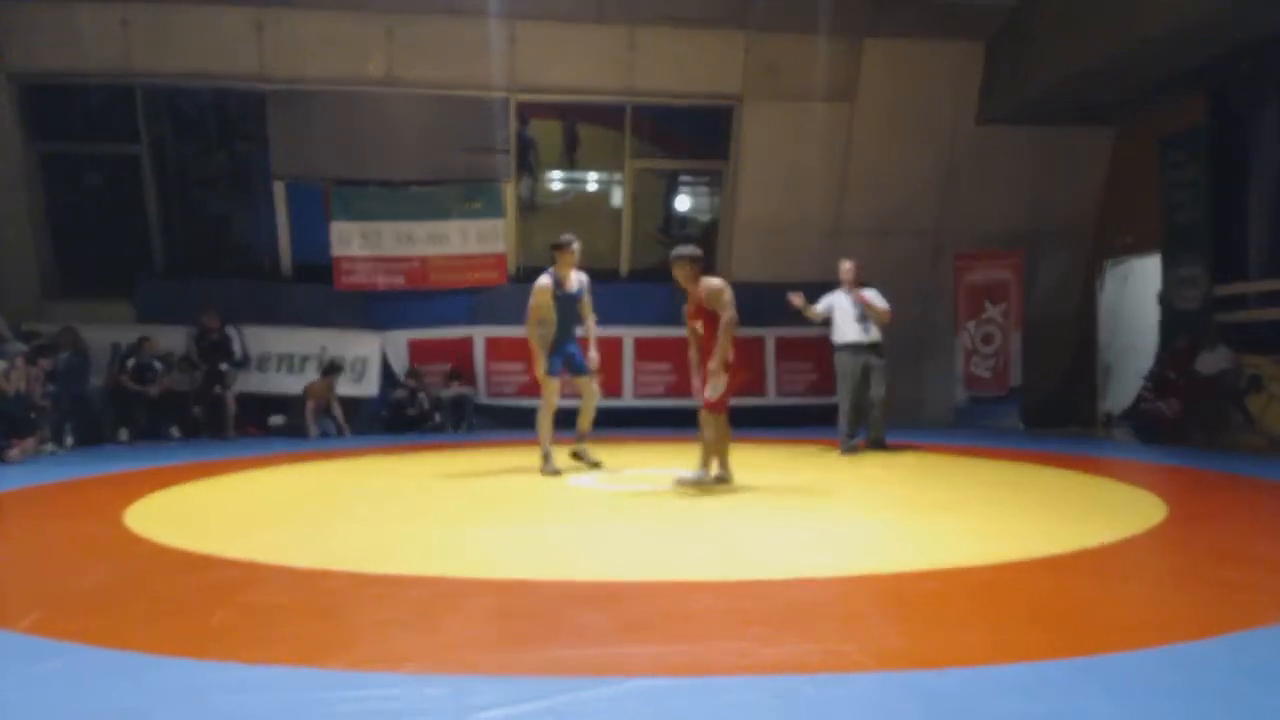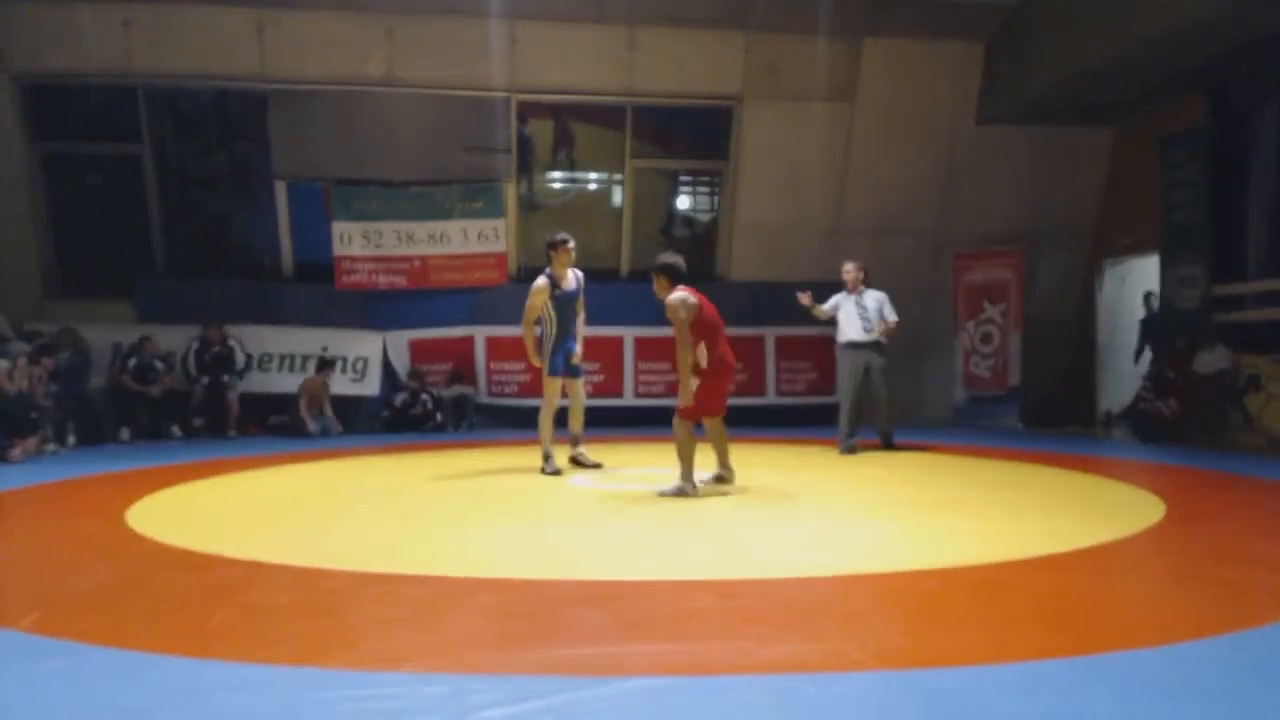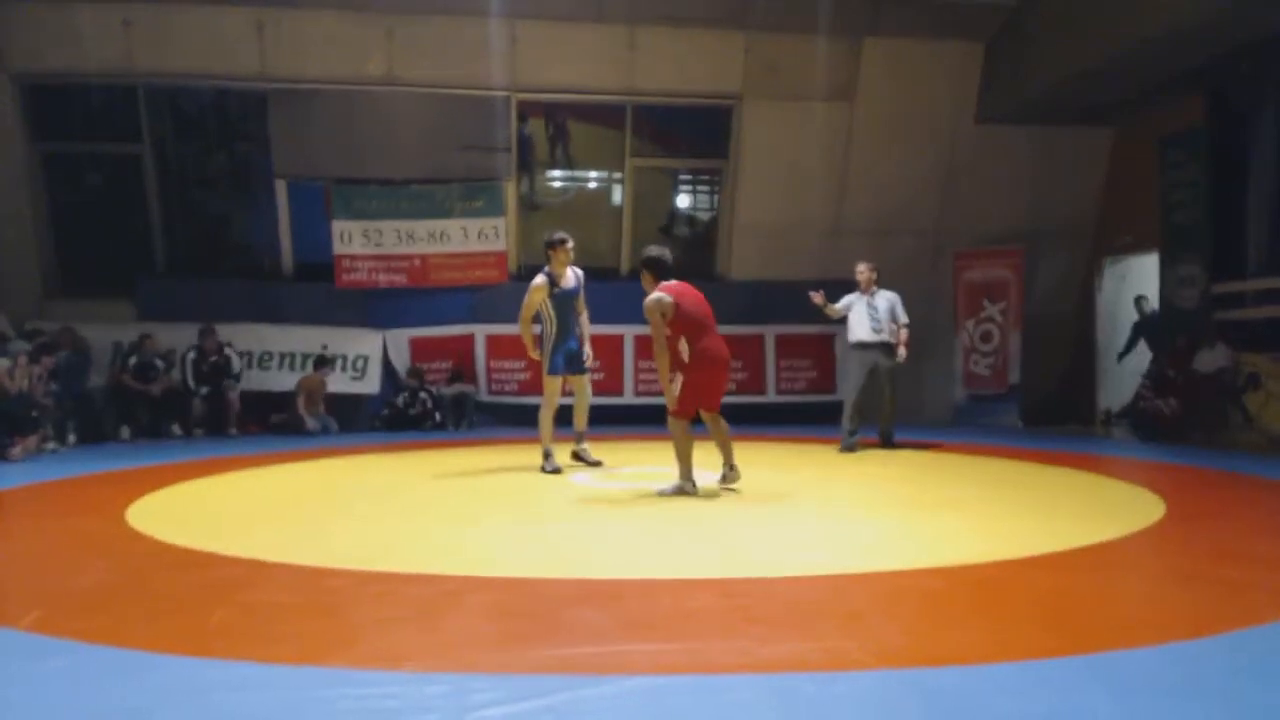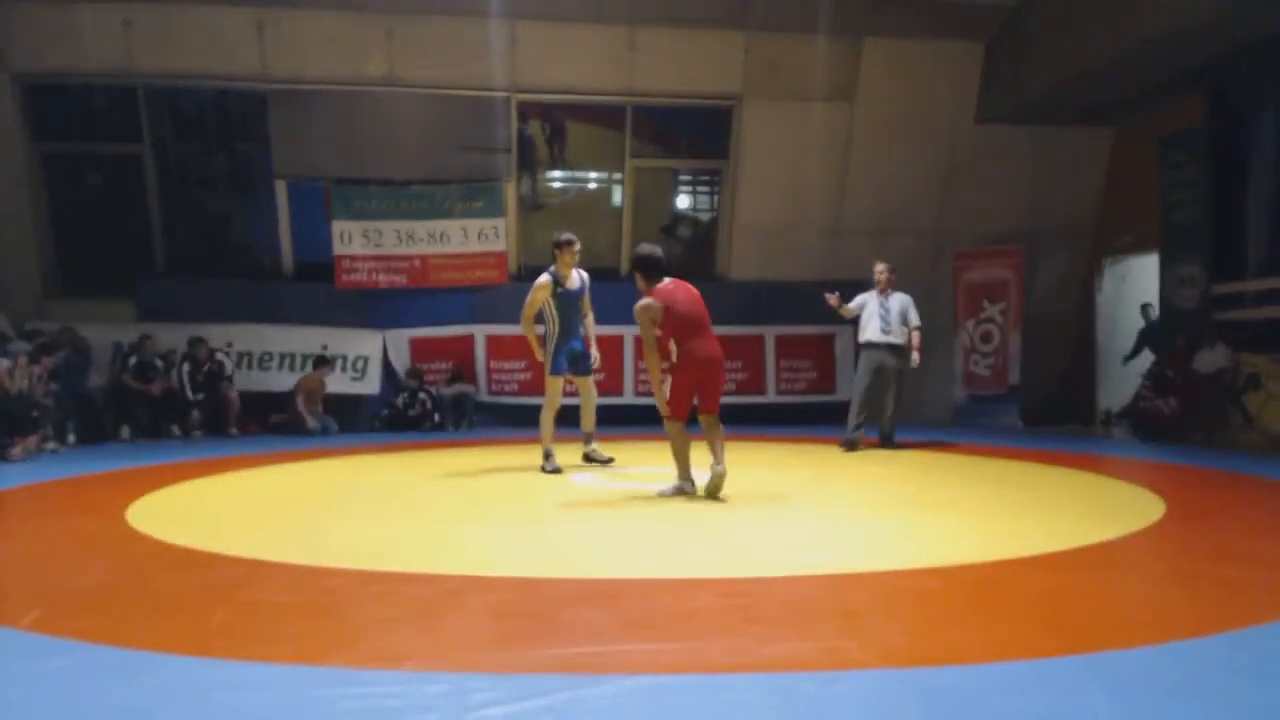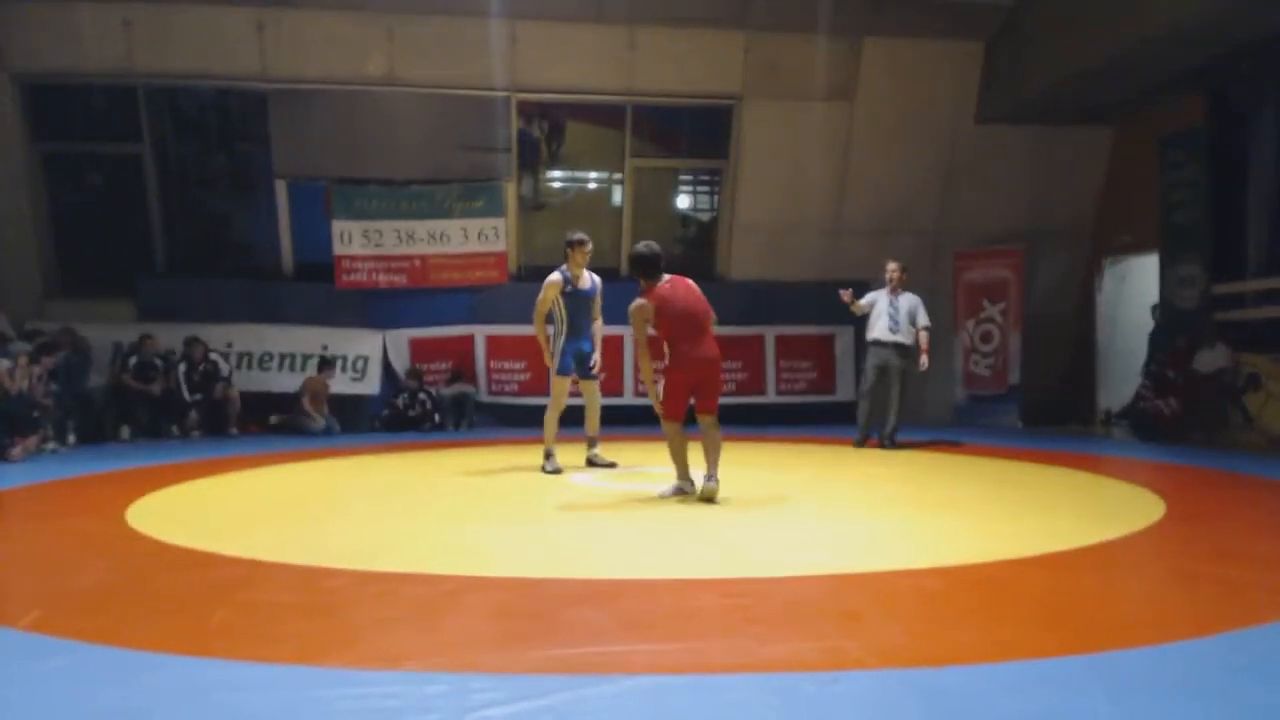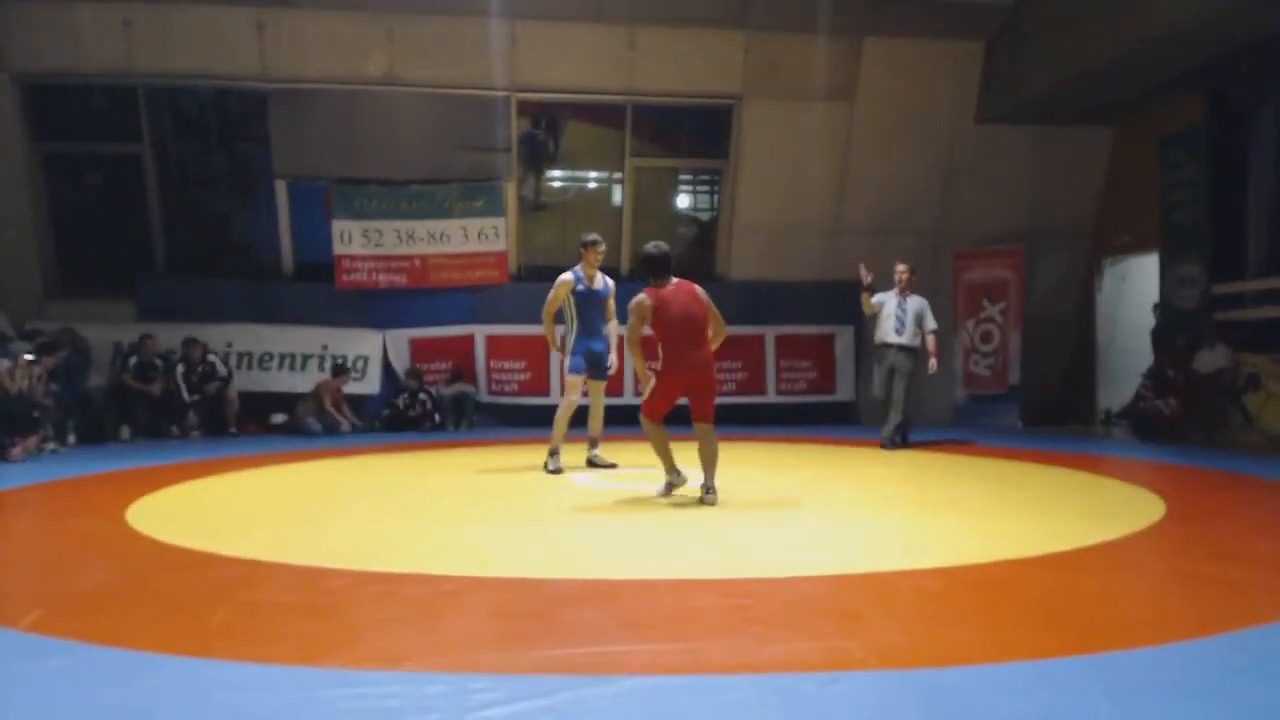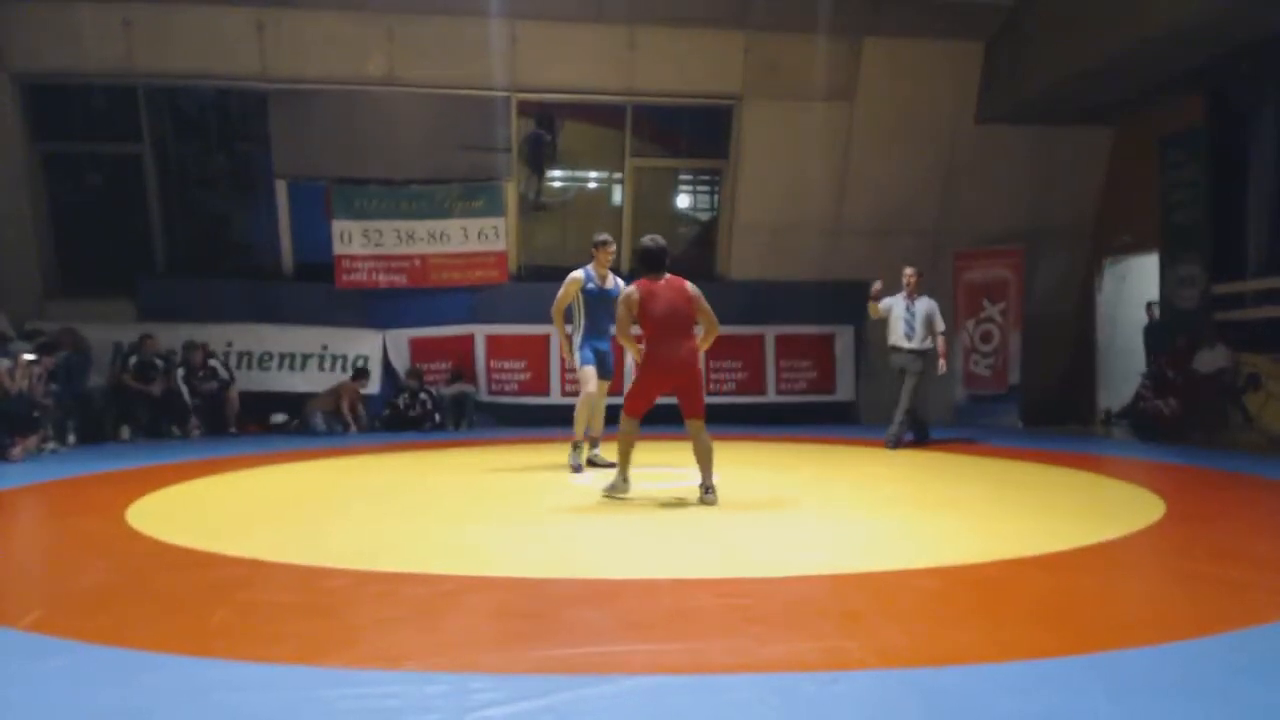
dt=0.2s
person 1, frame 1
left shoulder: (713, 287)
right shoulder: (688, 307)
left elbow: (729, 318)
right elbow: (694, 345)
left wrist: (716, 358)
right wrist: (695, 377)
left hip: (723, 361)
right hip: (710, 362)
left knee: (709, 413)
right knee: (718, 415)
left ankle: (703, 472)
right ankle: (723, 471)
person 1, frame 2
left shoulder: (674, 301)
right shoulder: (691, 297)
left elbow: (683, 343)
left wrist: (684, 383)
right wrist: (687, 380)
left hip: (709, 366)
right hip: (726, 364)
left knee: (682, 420)
right knee: (712, 417)
left ankle: (687, 482)
right ankle: (724, 470)
person 1, frame 3
left shoulder: (654, 301)
right shoulder: (688, 289)
left elbow: (660, 345)
left wrist: (665, 385)
left hip: (695, 360)
right hip: (720, 355)
left knee: (678, 418)
right knee: (711, 412)
left ankle: (686, 481)
right ankle: (729, 466)
person 1, frame 4
left shoulder: (645, 306)
right shoulder: (687, 287)
left elbow: (650, 350)
left wrist: (658, 391)
left hip: (687, 362)
right hip: (714, 357)
left knee: (674, 420)
right knee: (710, 418)
left ankle: (685, 481)
right ankle: (718, 465)
person 1, frame 5
left shoulder: (640, 305)
right shoulder: (689, 284)
left elbow: (642, 350)
right elbow: (711, 319)
left wrist: (650, 386)
left hip: (680, 363)
right hip: (710, 358)
left knee: (672, 421)
right knee: (708, 419)
left ankle: (684, 481)
right ankle: (711, 478)
person 1, frame 6
left shoulder: (641, 301)
right shoulder: (696, 290)
left elbow: (633, 344)
right elbow: (720, 329)
left wrist: (641, 372)
left hip: (672, 368)
right hip: (703, 366)
left knee: (649, 417)
right knee: (704, 426)
left ankle: (673, 474)
right ankle: (709, 487)
person 1, frame 7
left shoulder: (632, 293)
right shoulder: (688, 288)
left elbow: (622, 334)
right elbow: (713, 328)
left wrist: (636, 349)
left hip: (655, 363)
right hip: (687, 362)
left knee: (629, 416)
right knee: (697, 425)
left ankle: (621, 478)
right ankle: (708, 487)
person 2, frame 1
left shoulder: (582, 279)
right shoulder: (545, 284)
left elbow: (588, 315)
right elbow: (532, 322)
left wrist: (593, 347)
right wrist: (538, 358)
left hip: (573, 344)
right hip: (552, 346)
left knee: (592, 394)
right knee: (550, 402)
left ankle: (580, 447)
right ankle: (546, 458)
person 2, frame 2
left shoulder: (578, 276)
right shoulder: (542, 285)
right elbow: (527, 322)
left wrist: (579, 342)
right wrist: (532, 354)
left hip: (571, 344)
right hip: (553, 345)
left knee: (578, 399)
right knee: (551, 402)
left ankle: (577, 452)
right ankle: (547, 458)
person 2, frame 3
left shoulder: (578, 275)
right shoulder: (541, 283)
right elbow: (524, 319)
left wrist: (587, 343)
right wrist: (530, 348)
left hip: (574, 342)
right hip: (553, 344)
left knee: (584, 394)
right knee: (551, 400)
left ankle: (580, 447)
right ankle: (548, 456)
person 2, frame 4
left shoulder: (583, 278)
right shoulder: (545, 282)
left elbow: (587, 313)
right elbow: (526, 317)
left wrist: (593, 345)
right wrist: (536, 348)
left hip: (578, 342)
right hip: (557, 344)
left knee: (589, 395)
right knee: (553, 400)
left ankle: (590, 449)
right ankle: (548, 456)
person 2, frame 5
left shoulder: (595, 281)
right shoulder: (556, 280)
left elbow: (597, 318)
right elbow: (538, 315)
left wrist: (597, 349)
right wrist: (546, 349)
left hip: (587, 345)
right hip: (566, 345)
left knee: (594, 400)
right knee: (558, 401)
left ankle: (593, 453)
right ankle: (549, 455)
person 2, frame 6
left shoulder: (608, 284)
right shoulder: (567, 280)
left elbow: (611, 319)
right elbow: (547, 313)
left wrist: (613, 351)
right wrist: (554, 345)
left hip: (600, 345)
right hip: (577, 345)
left knee: (598, 400)
right knee: (572, 398)
left ankle: (593, 453)
right ankle: (553, 454)
person 2, frame 7
left shoulder: (618, 284)
right shoulder: (578, 278)
right elbow: (557, 310)
right wrist: (564, 342)
left hip: (605, 344)
right hip: (584, 342)
left knee: (601, 399)
right knee: (589, 391)
left ankle: (594, 452)
right ankle: (577, 446)
person 3, frame 1
left shoulder: (872, 294)
right shoulder: (833, 298)
left elbow: (886, 316)
right elbow: (817, 314)
left wrist: (866, 303)
right wrist: (804, 306)
left hip: (873, 350)
right hip: (848, 352)
left knee: (877, 396)
right knee: (848, 398)
left ankle: (876, 439)
right ankle: (848, 441)
person 3, frame 2
left shoulder: (879, 297)
right shoulder: (840, 299)
left elbow: (893, 322)
right elbow: (824, 312)
left wrist: (886, 328)
right wrist: (811, 306)
left hip: (875, 351)
right hip: (850, 351)
left knee: (882, 396)
right knee: (848, 397)
left ankle: (886, 438)
right ankle: (847, 441)
person 3, frame 3
left shoulder: (891, 297)
right shoulder: (851, 299)
left elbow: (903, 324)
right elbow: (836, 311)
left wrist: (902, 344)
right wrist: (824, 304)
left hip: (885, 351)
right hip: (859, 351)
left knee: (888, 396)
right knee: (851, 396)
left ankle: (885, 436)
right ankle: (848, 440)
person 3, frame 4
left shoulder: (904, 300)
right shoulder: (865, 298)
left elbow: (914, 327)
right elbow: (850, 311)
left wrist: (915, 349)
right wrist: (839, 305)
left hip: (894, 352)
right hip: (869, 351)
left knee: (892, 397)
right knee: (860, 394)
left ankle: (886, 437)
right ankle: (852, 437)
person 3, frame 5
left shoulder: (913, 300)
right shoulder: (875, 296)
left elbow: (922, 328)
right elbow: (859, 309)
left wrist: (924, 352)
right wrist: (851, 301)
left hip: (900, 351)
right hip: (876, 349)
left knee: (894, 397)
right knee: (867, 391)
left ankle: (887, 437)
right ankle: (864, 433)
person 3, frame 6
left shoulder: (921, 303)
right shoulder: (883, 298)
left elbow: (929, 332)
right elbow: (868, 308)
left wrist: (932, 355)
right wrist: (866, 288)
left hip: (907, 354)
right hip: (884, 352)
left knee: (899, 398)
right knee: (881, 394)
left ankle: (888, 436)
right ankle: (901, 428)
person 3, frame 7
left shoulder: (929, 304)
right shoulder: (892, 301)
left elbow: (939, 332)
right elbow: (875, 313)
left wrist: (942, 355)
right wrist: (874, 297)
left hip: (918, 356)
right hip: (897, 355)
left knee: (907, 398)
right knee: (907, 398)
left ankle: (894, 436)
right ankle: (920, 432)
